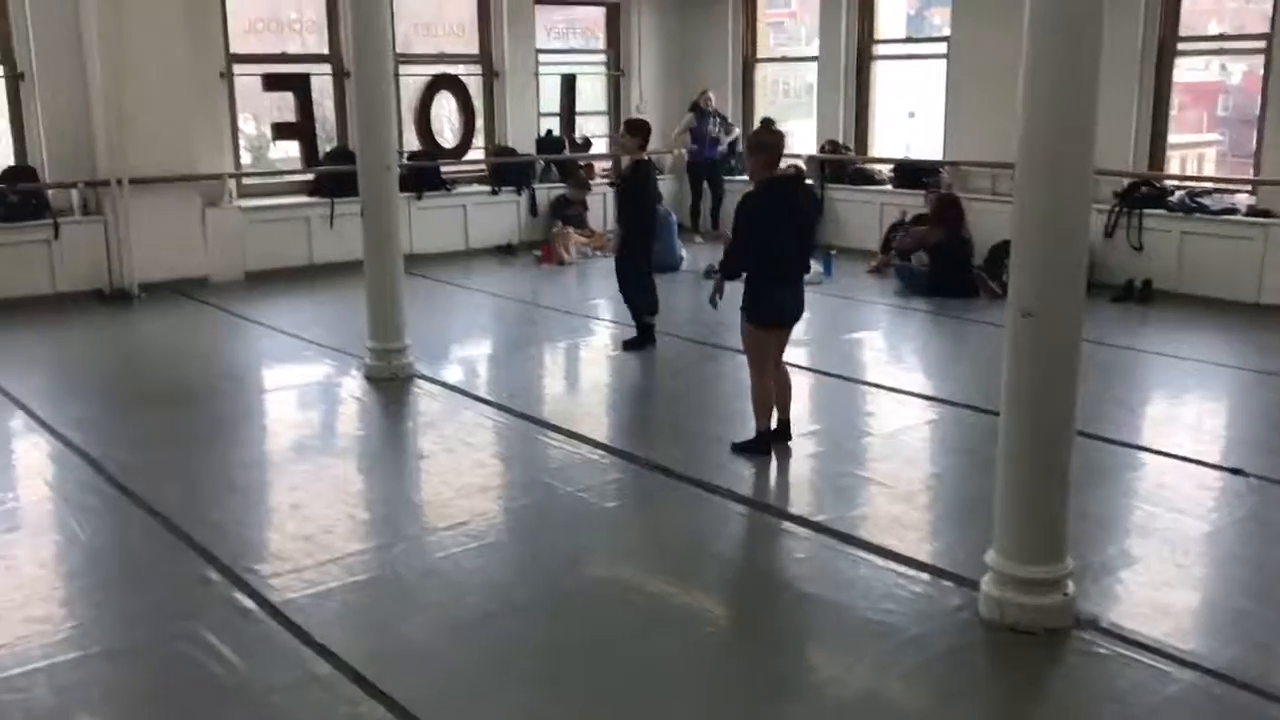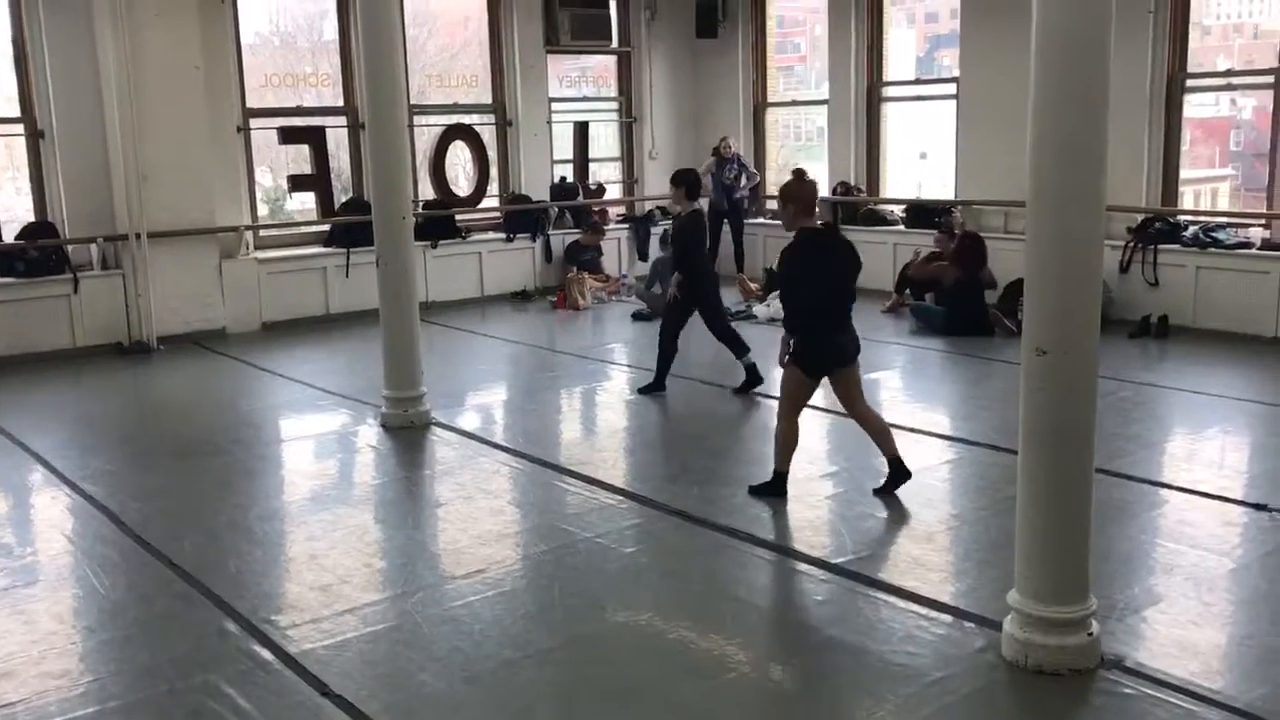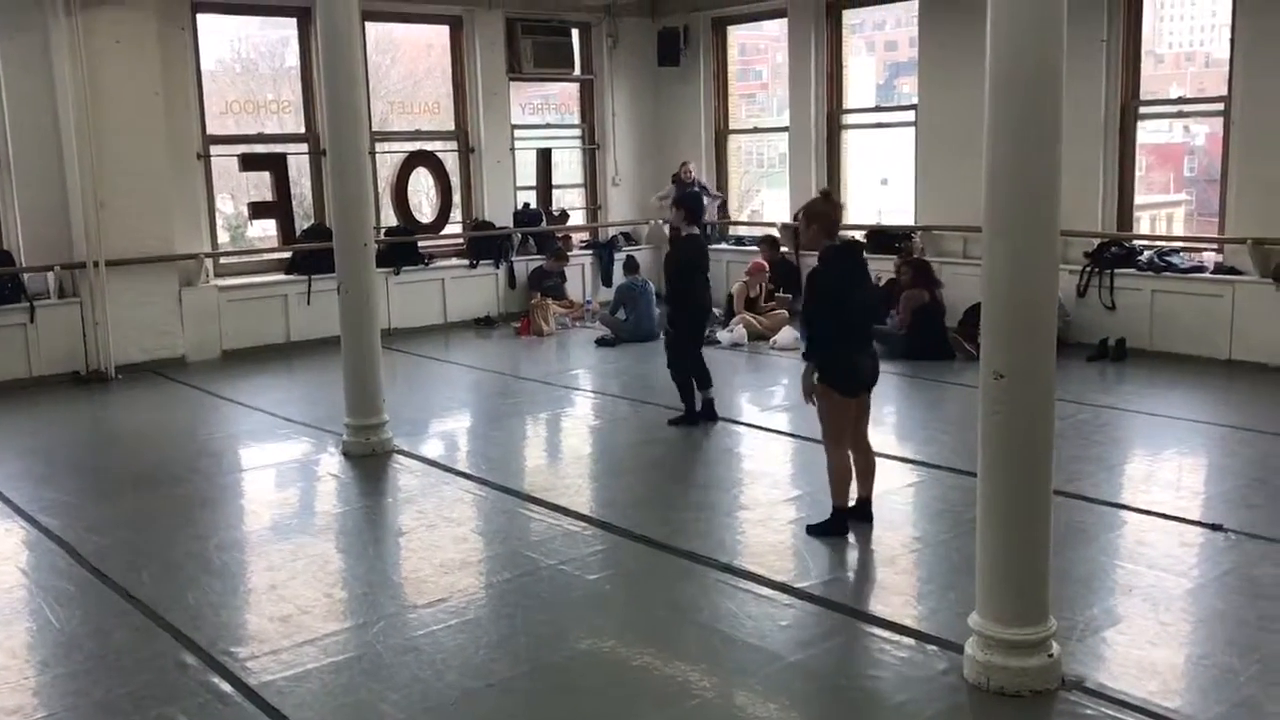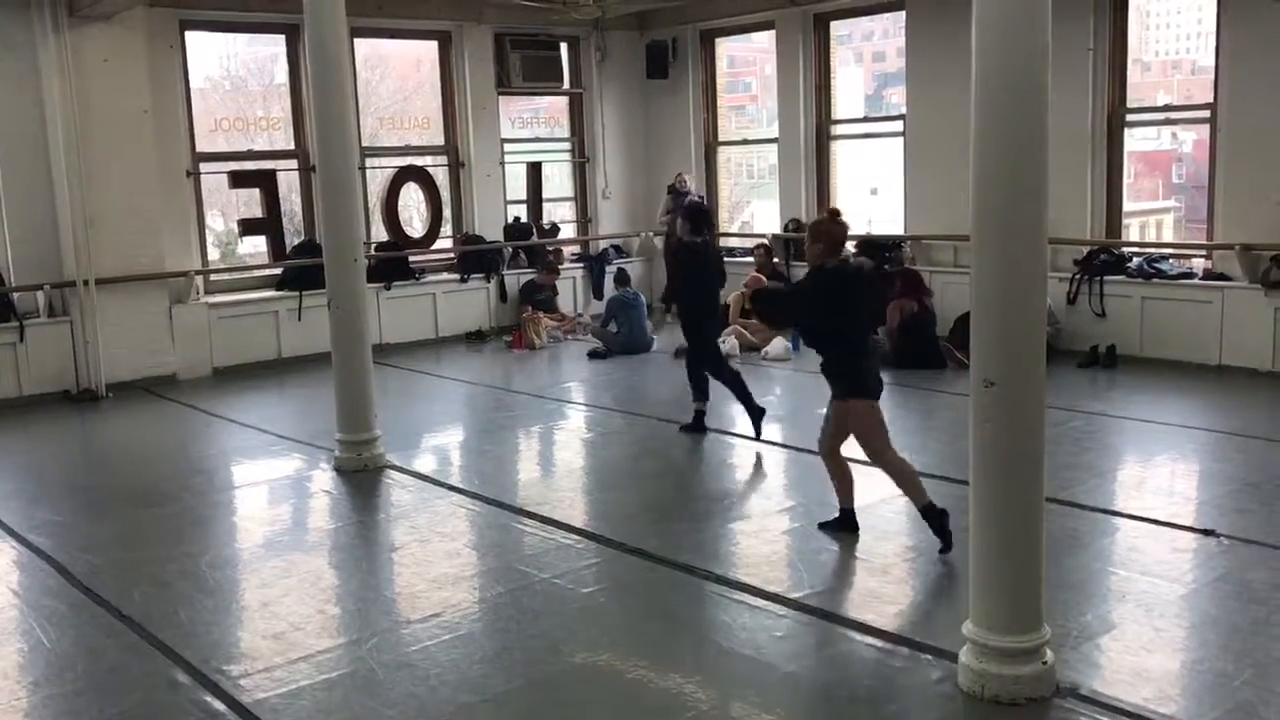
dt=1s
person 1, frame 1
left shoulder: (753, 202)
right shoulder: (802, 195)
left elbow: (739, 250)
right elbow: (807, 241)
left wrist: (721, 280)
left hip: (764, 294)
right hip: (794, 292)
left knee: (760, 371)
right knee: (776, 363)
left ankle: (762, 438)
right ankle: (783, 426)
person 1, frame 2
left shoulder: (796, 252)
right shoulder: (836, 242)
left elbow: (796, 308)
right elbow: (851, 275)
left wrist: (786, 339)
left hip: (815, 346)
right hip: (846, 338)
left knee: (787, 413)
right knee: (859, 407)
left ankle: (778, 482)
right ankle: (897, 468)
person 1, frame 3
left shoulder: (823, 273)
right shoulder: (853, 261)
left elbow: (820, 327)
left wrist: (810, 369)
left hip: (839, 364)
right hip: (865, 359)
left knee: (835, 444)
right knee: (859, 440)
left ankle: (839, 518)
right ankle: (862, 506)
person 1, frame 4
left shoulder: (822, 283)
right shoulder: (858, 277)
left elbow: (779, 311)
left wrist: (757, 292)
left hip: (853, 380)
right hip: (856, 373)
left knee: (881, 454)
right knee: (828, 448)
left ankle: (932, 515)
right ankle: (848, 516)
person 2, frame 1
left shoulder: (636, 170)
right shoulder: (644, 166)
left elbow: (628, 207)
right elbow: (617, 185)
left wrist: (618, 235)
right wrist: (622, 165)
left hip: (633, 234)
right hip: (646, 232)
left knee: (629, 284)
right knee: (644, 280)
left ankle: (644, 335)
right ankle: (647, 332)
person 2, frame 2
left shoulder: (690, 220)
right shoulder: (689, 216)
left elbow: (688, 257)
left wrist: (675, 281)
right wrist: (677, 279)
left hip: (693, 283)
right hip: (704, 281)
left knee: (669, 331)
right knee: (721, 326)
left ankle: (659, 381)
right ankle: (752, 373)
person 2, frame 3
left shoulder: (683, 245)
right shoulder: (698, 241)
left elbow: (678, 282)
left hip: (684, 309)
right hip: (701, 306)
left knee: (678, 361)
right knee: (693, 356)
left ankle: (690, 413)
right ankle: (708, 407)
person 2, frame 4
left shoulder: (682, 251)
right shoulder: (709, 249)
left elbow: (678, 287)
right elbow: (720, 280)
left hip: (698, 318)
right hip: (711, 314)
left knee: (716, 366)
right knee: (695, 365)
left ankle: (753, 409)
right ankle: (698, 419)
